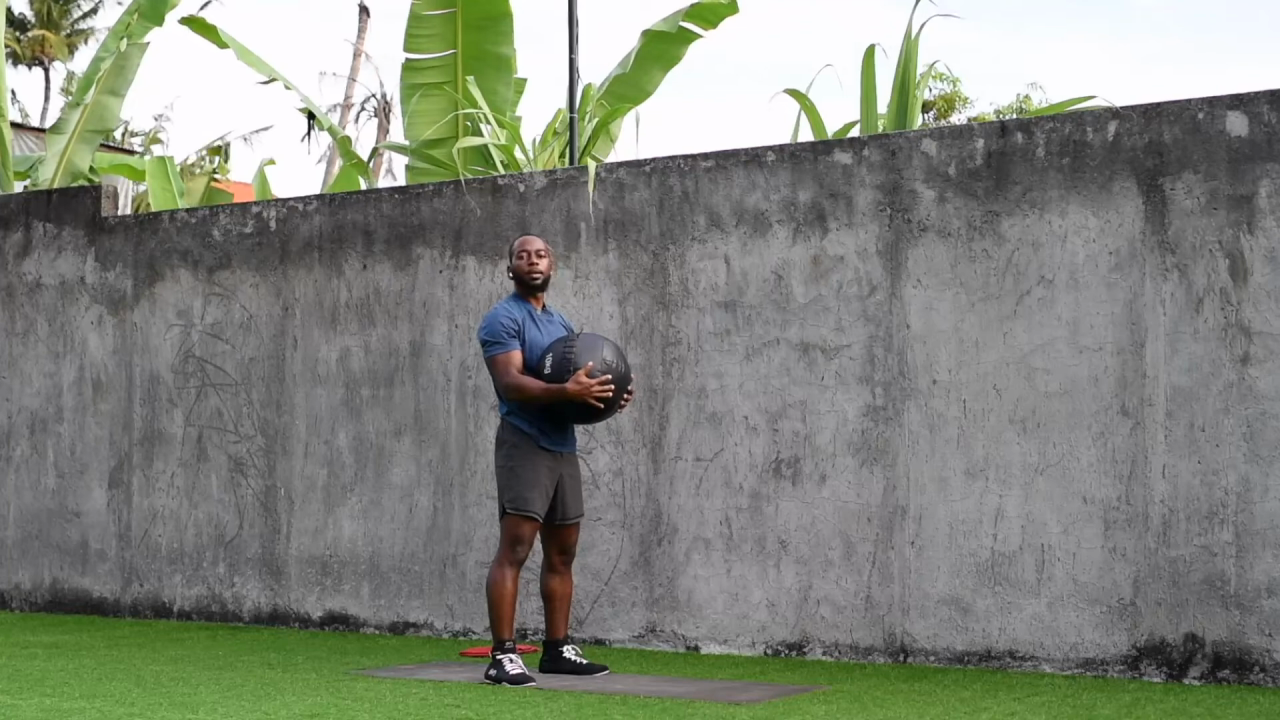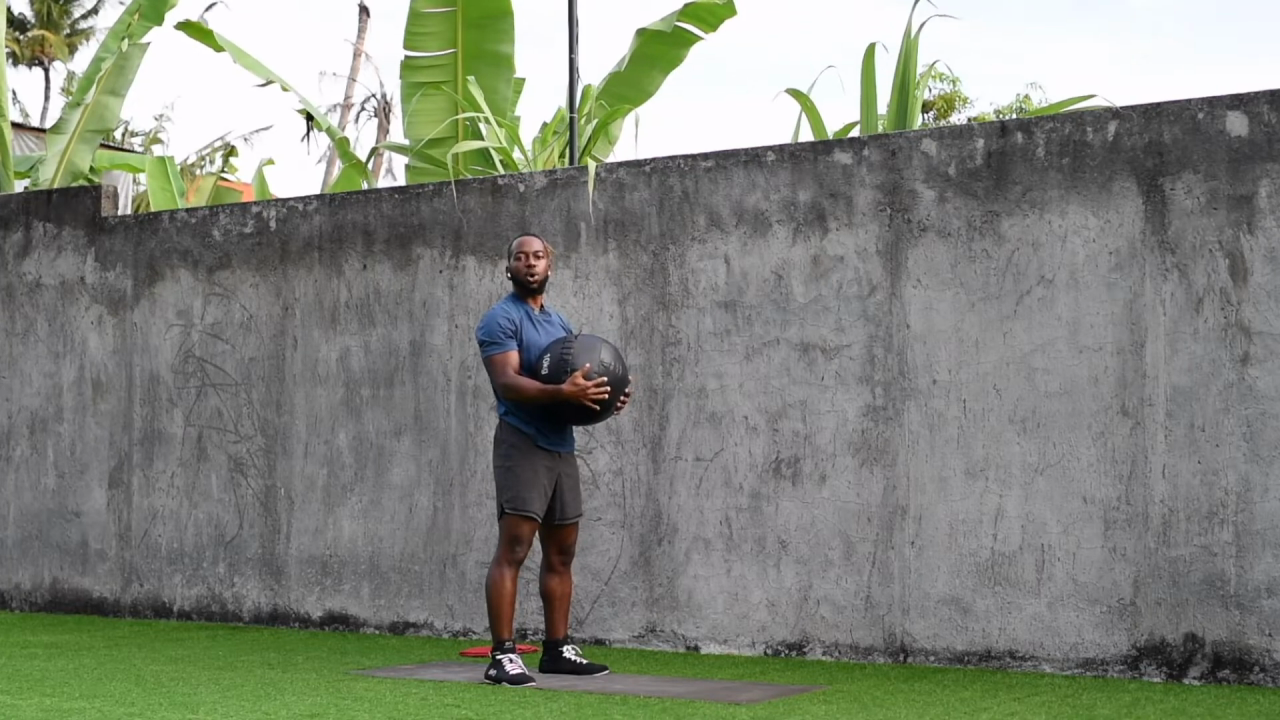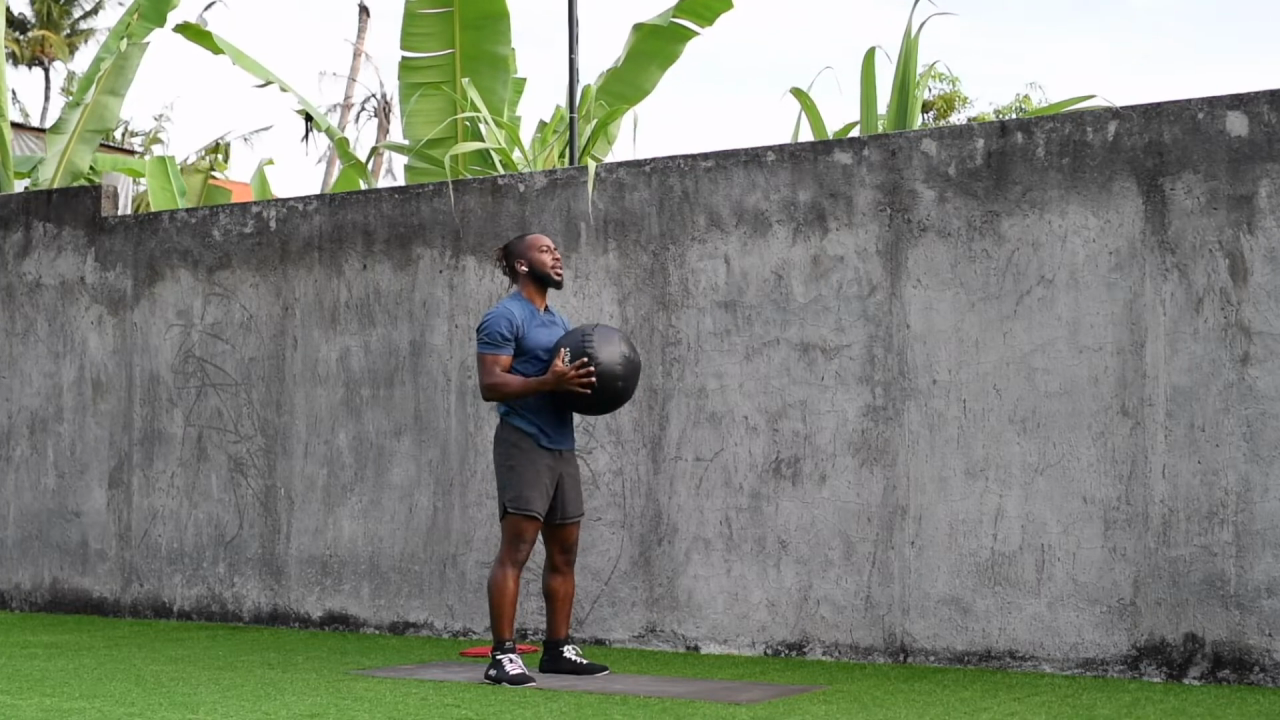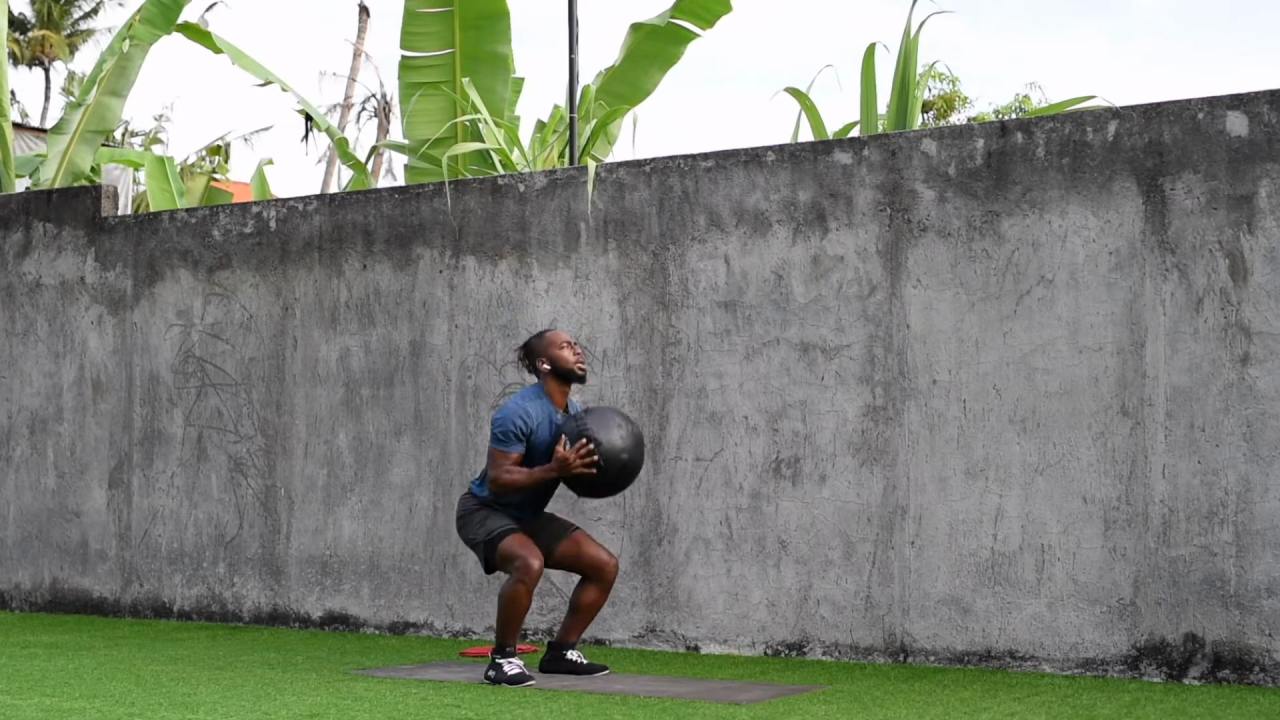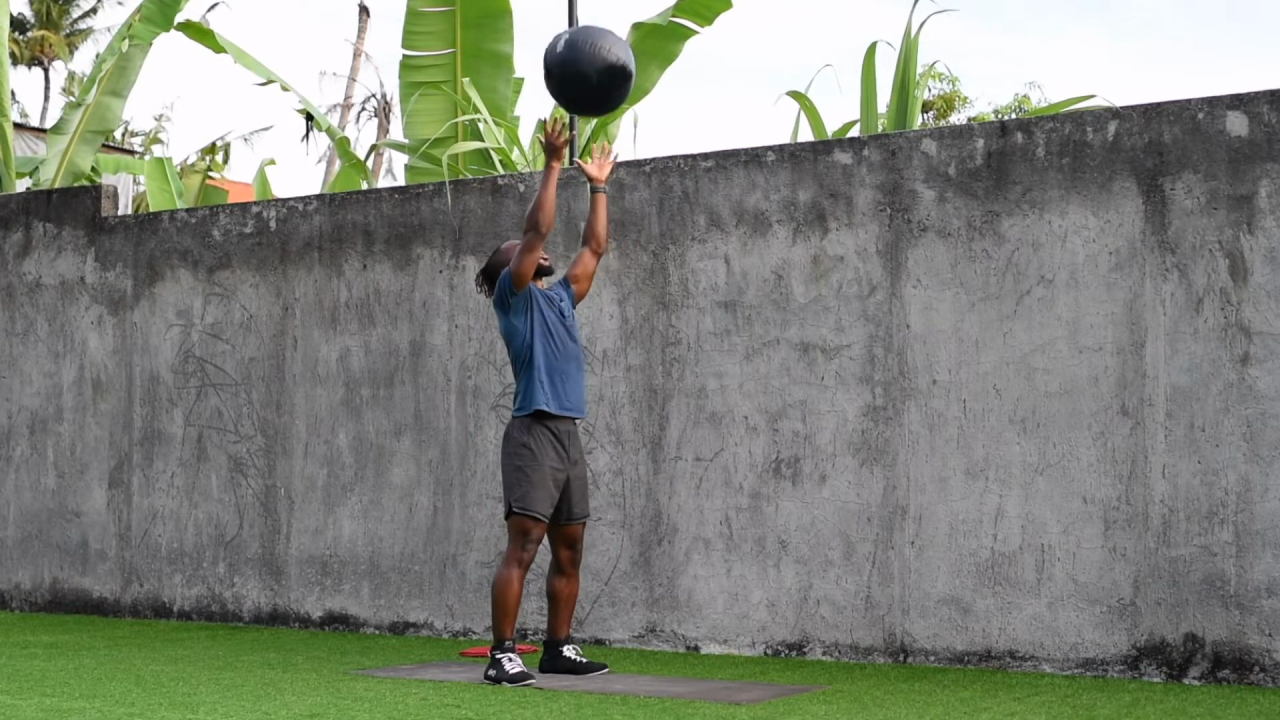
dt=1s
person 1, frame 1
left shoulder: (561, 322)
right shoulder: (503, 318)
right elbow: (510, 382)
left wrist: (604, 394)
right wrist: (565, 390)
left hip: (564, 445)
right hip: (525, 444)
left knee: (562, 553)
right knee: (514, 549)
left ankle: (557, 648)
right ankle: (502, 655)
person 1, frame 2
left shoulder: (560, 321)
right shoulder: (501, 318)
right elbow: (507, 382)
left wrist: (598, 395)
right wrist: (562, 392)
left hip: (562, 445)
right hip: (522, 444)
left knee: (561, 553)
right knee: (512, 549)
left ankle: (558, 648)
right ankle: (502, 655)
person 1, frame 3
left shoulder: (558, 319)
right shoulder: (505, 316)
right elbow: (490, 384)
left wrist: (593, 384)
right wrist: (548, 381)
left hip: (561, 446)
right hip: (523, 443)
left knee: (563, 555)
right knee: (515, 551)
left ankle: (558, 649)
right ankle: (502, 656)
person 1, frame 4
left shoulder: (574, 414)
right shoulder: (519, 411)
left elbow: (580, 476)
right elbow: (497, 479)
left wrist: (596, 469)
right wrist: (554, 469)
left hip: (527, 515)
right hip: (484, 512)
left knee: (605, 565)
right knee: (529, 563)
left ankle: (561, 650)
right ankle: (503, 657)
person 1, frame 5
left shoulder: (560, 299)
right shoulder: (515, 297)
left elbow: (595, 247)
right elbow: (537, 229)
left wrist: (598, 186)
right wrist: (552, 163)
left hip: (569, 436)
right hip: (533, 434)
left knee: (568, 554)
right knee: (523, 550)
left ankle: (558, 648)
right ankle: (502, 655)
